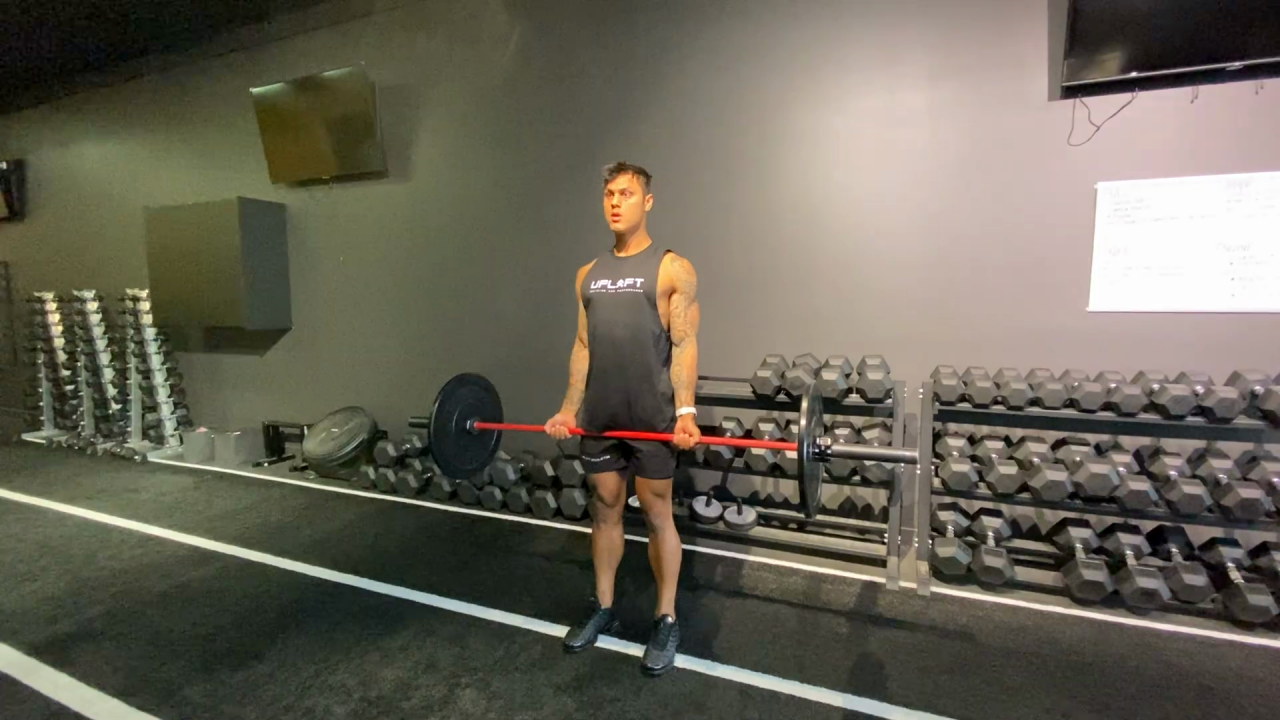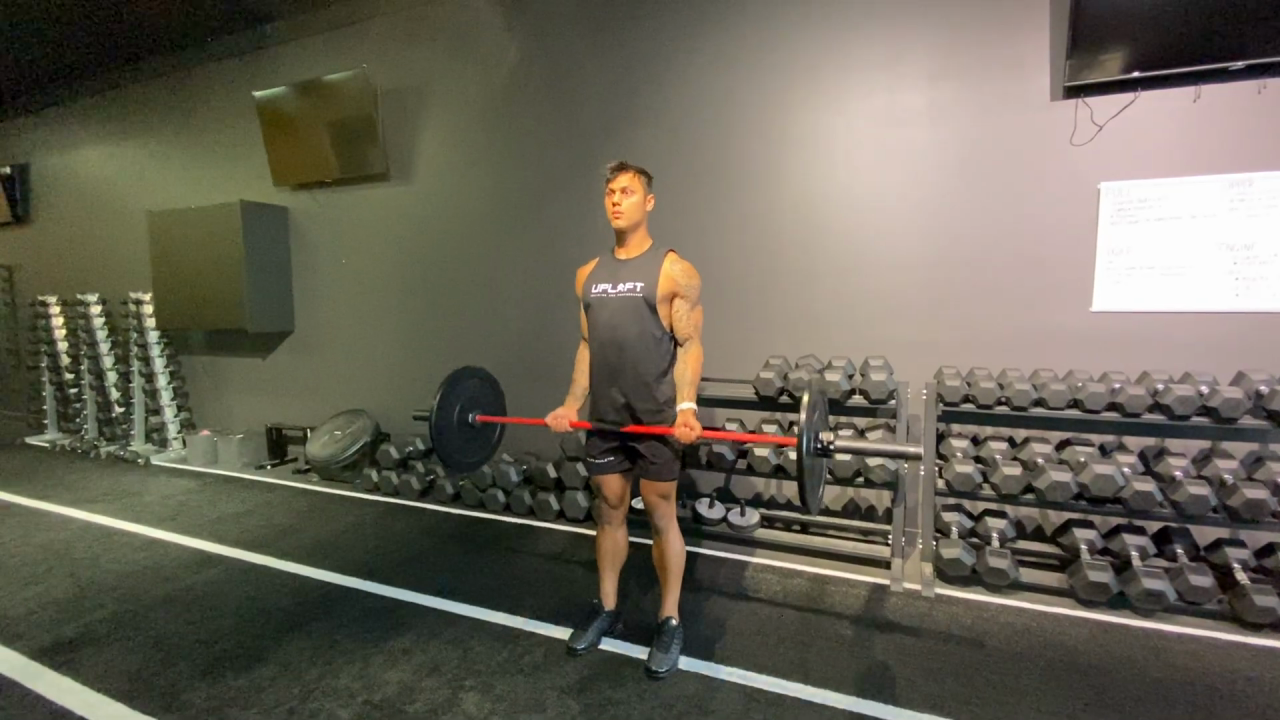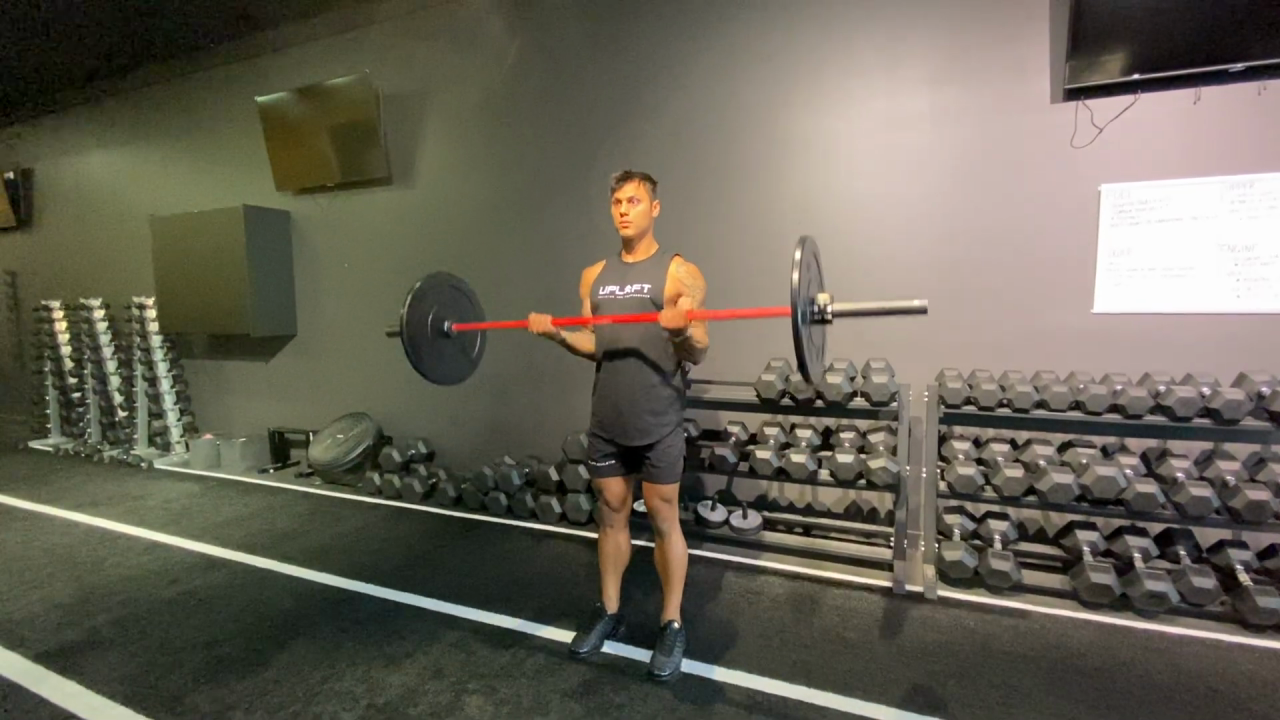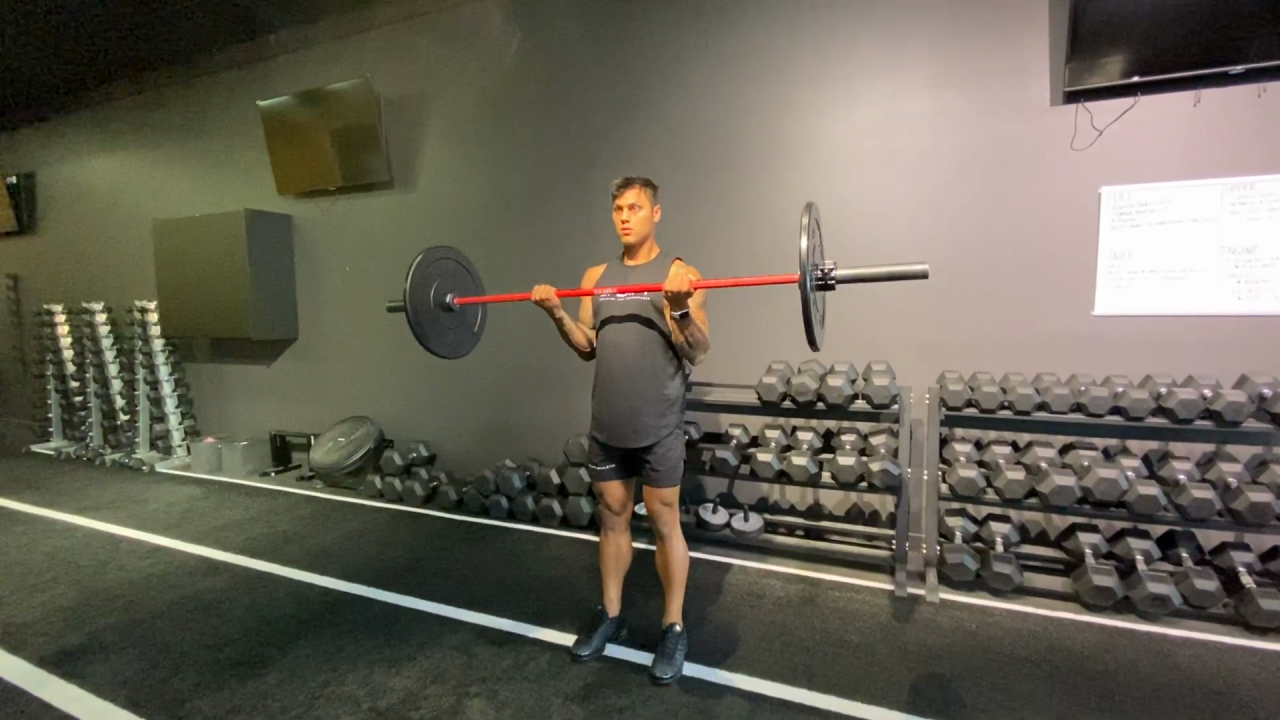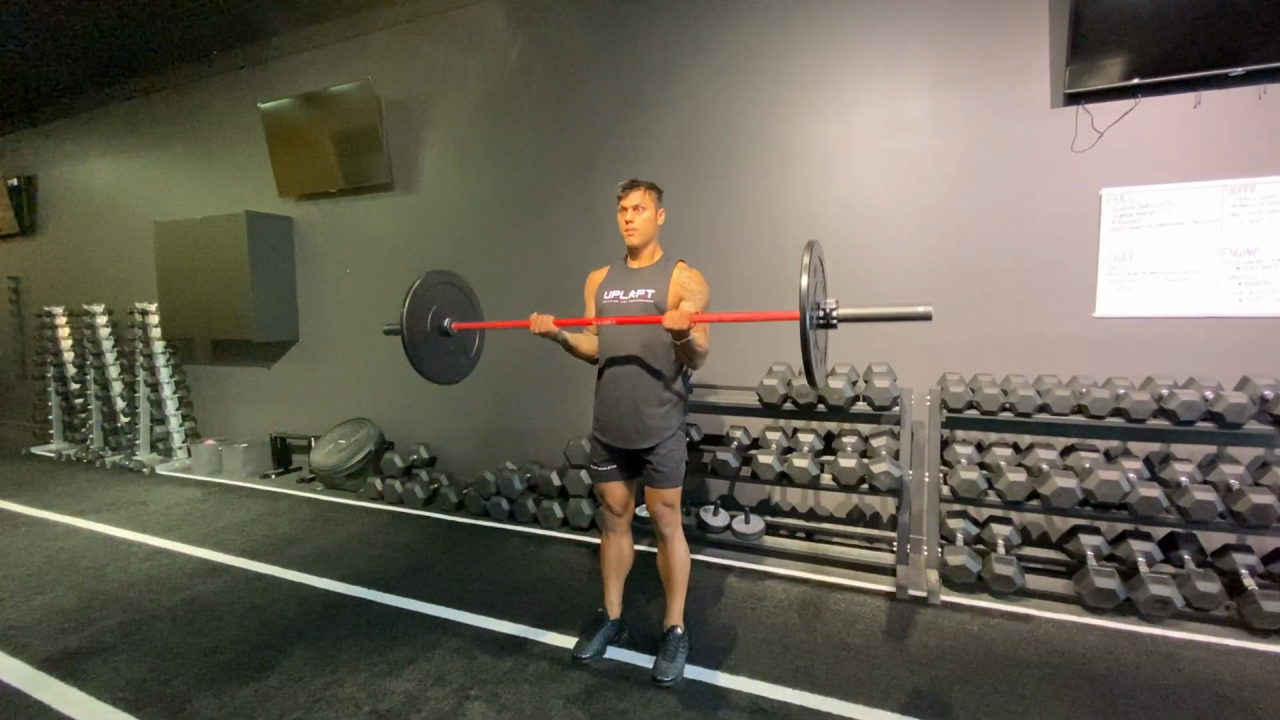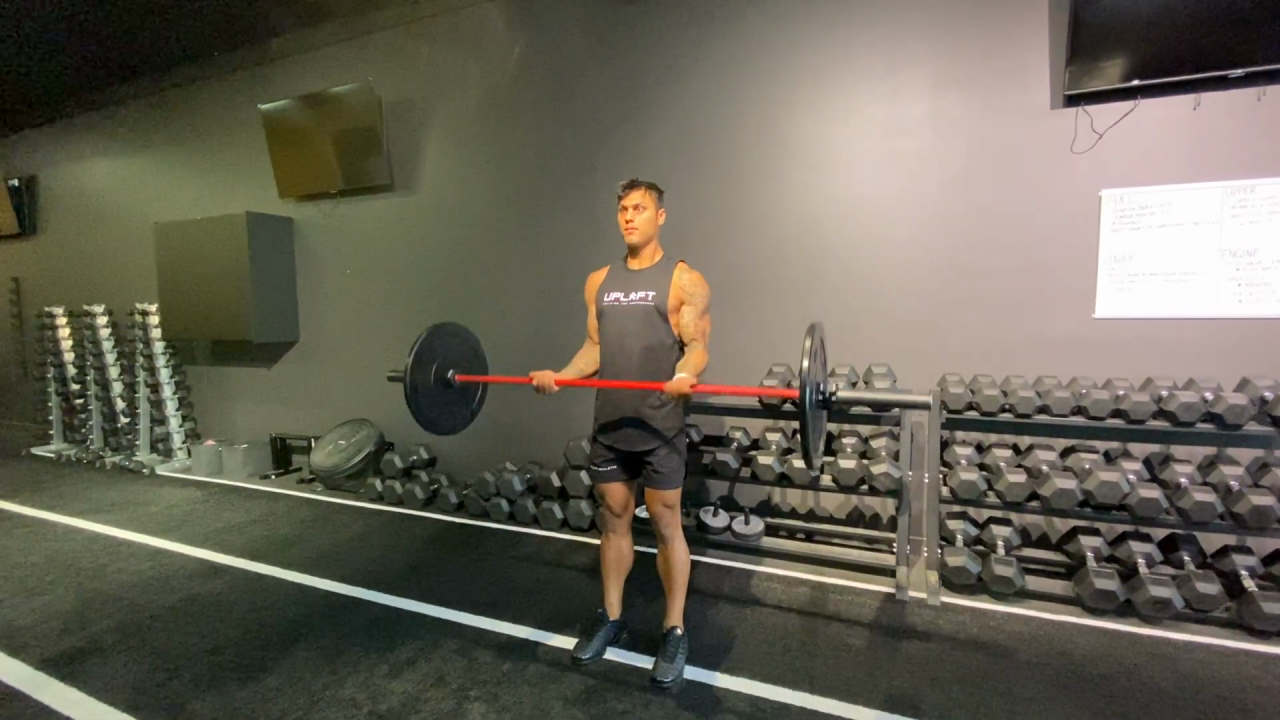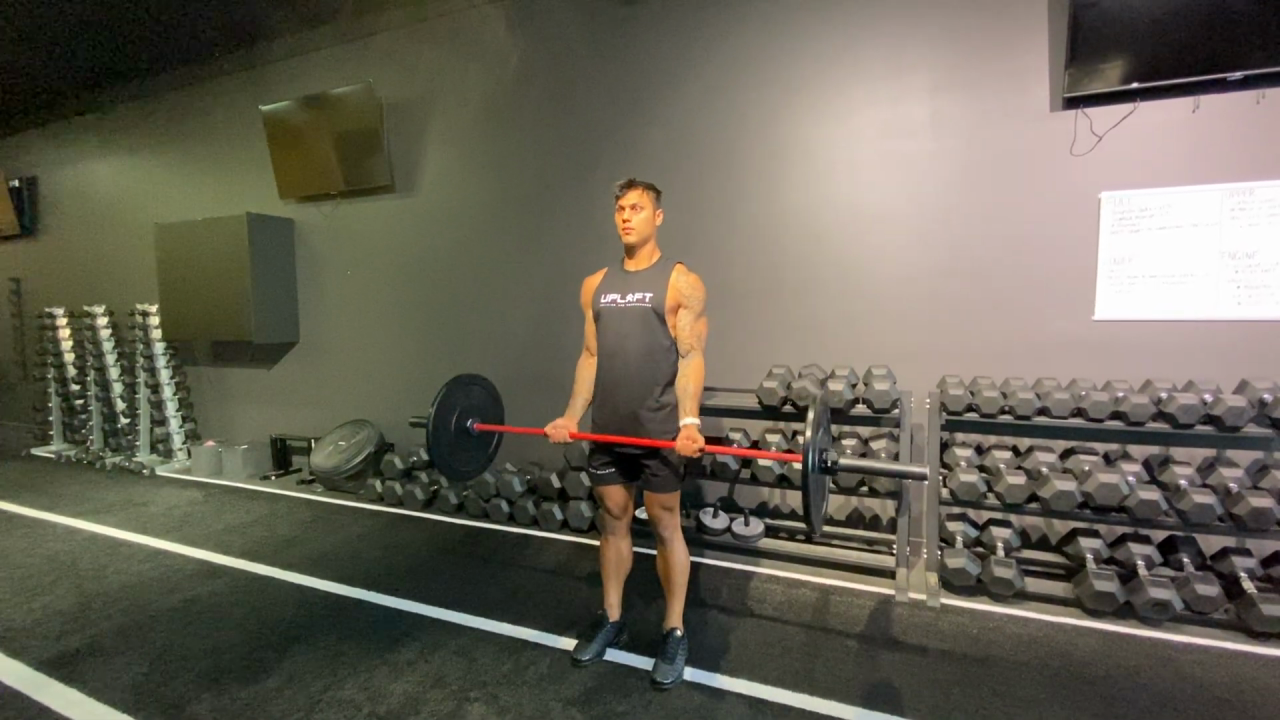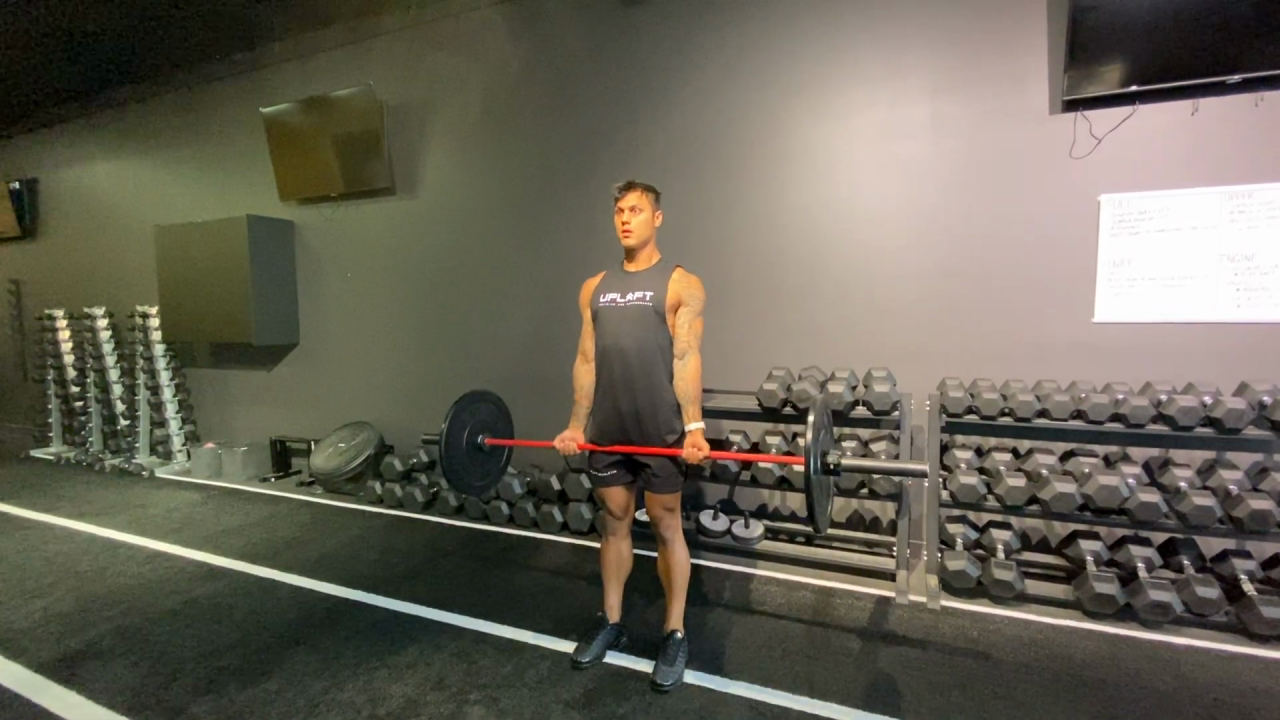
dt=0.5s
person 1, frame 1
left shoulder: (673, 269)
right shoulder: (589, 274)
left elbow: (684, 345)
right elbow: (583, 345)
left wrist: (685, 410)
right wrist: (569, 406)
left hip: (651, 416)
right hip: (599, 416)
left knee: (657, 514)
right knee: (604, 510)
left ankle: (666, 619)
right ankle: (603, 607)
person 1, frame 2
left shoulder: (675, 270)
right shoulder: (588, 274)
left elbow: (690, 346)
right elbow: (588, 346)
left wrist: (686, 406)
right wrist: (571, 404)
left hip: (656, 421)
right hip: (603, 419)
left knee: (661, 518)
right knee: (609, 512)
left ankle: (670, 622)
right ankle: (606, 609)
person 1, frame 3
left shoulder: (680, 272)
right shoulder: (594, 275)
left elbow: (698, 348)
right elbow: (592, 342)
left wrist: (683, 329)
right wrist: (557, 333)
left hip: (659, 420)
right hip: (606, 419)
left knee: (663, 521)
right knee: (611, 515)
left ankle: (672, 624)
right ankle: (609, 611)
person 1, frame 4
left shoulder: (678, 272)
right shoulder: (595, 276)
left elbow: (697, 352)
right elbow: (588, 347)
left wrist: (680, 307)
right wrist: (557, 313)
left hip: (657, 424)
right hip: (606, 422)
left knee: (664, 522)
right knee: (612, 517)
left ankle: (673, 627)
right ankle: (610, 615)
person 1, frame 5
left shoulder: (684, 278)
right shoulder: (599, 280)
left elbow: (697, 358)
right elbow: (595, 348)
left wrist: (684, 333)
right wrist: (559, 333)
left hip: (660, 425)
right hip: (609, 424)
left knee: (666, 524)
right knee: (613, 519)
left ankle: (675, 630)
right ankle: (611, 616)
person 1, frame 6
left shoulder: (685, 280)
right shoulder: (599, 281)
left elbow: (697, 346)
right elbow: (596, 346)
left wrist: (684, 376)
right wrist: (560, 376)
left hip: (660, 425)
right hip: (608, 424)
left knee: (666, 525)
right knee: (613, 520)
left ankle: (675, 631)
right ankle: (611, 618)
person 1, frame 7
left shoulder: (682, 282)
right shoulder: (595, 284)
left elbow: (691, 356)
right elbow: (591, 356)
left wrist: (689, 421)
right wrist: (571, 416)
left hip: (659, 430)
right hip: (607, 429)
left knee: (665, 527)
right knee: (612, 522)
left ankle: (674, 632)
right ankle: (611, 619)
person 1, frame 8
left shoulder: (681, 284)
right shoulder: (595, 287)
left elbow: (687, 359)
right elbow: (587, 360)
left wrist: (694, 427)
right wrist: (576, 425)
left hip: (660, 431)
right hip: (606, 430)
left knee: (667, 528)
right knee: (614, 524)
left ankle: (675, 634)
right ankle: (611, 621)
